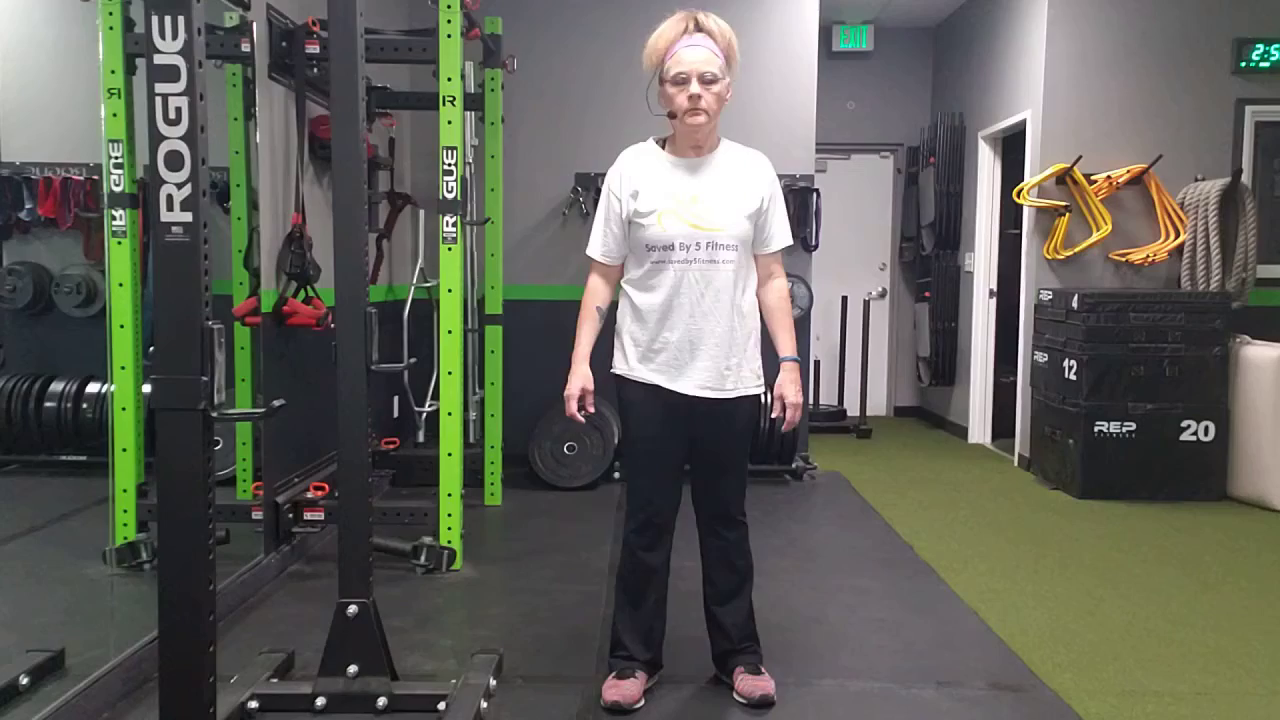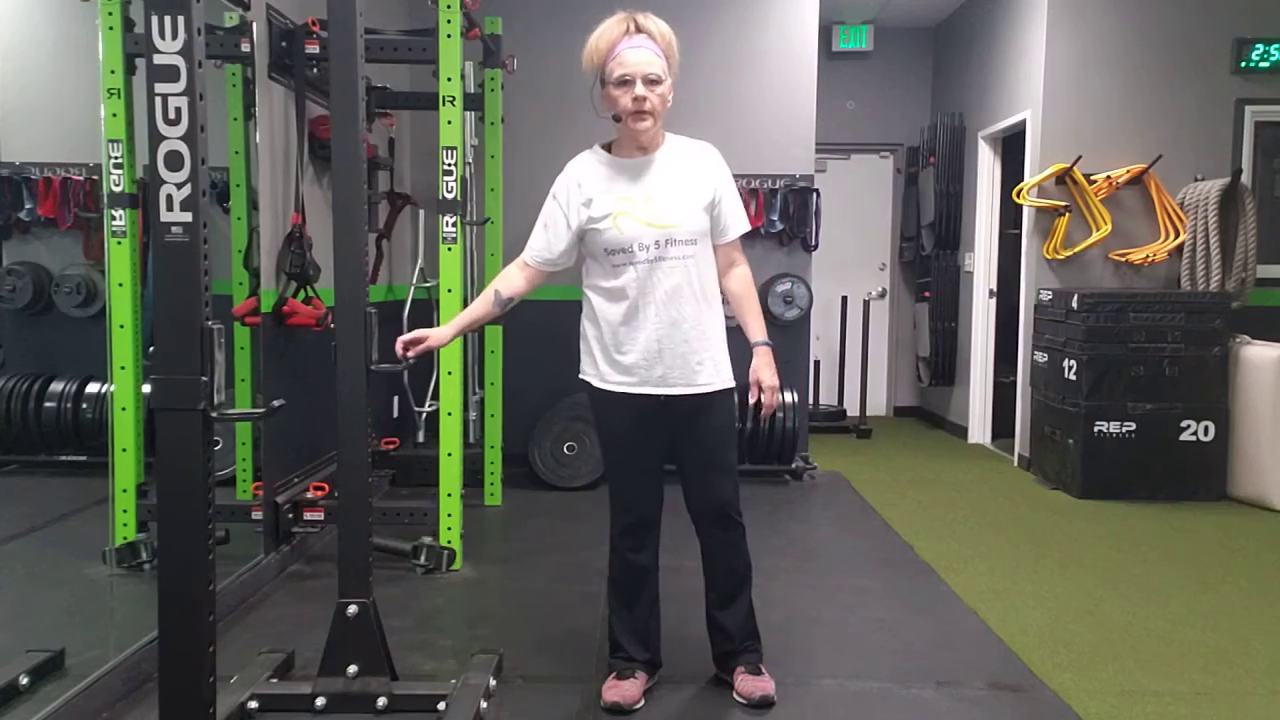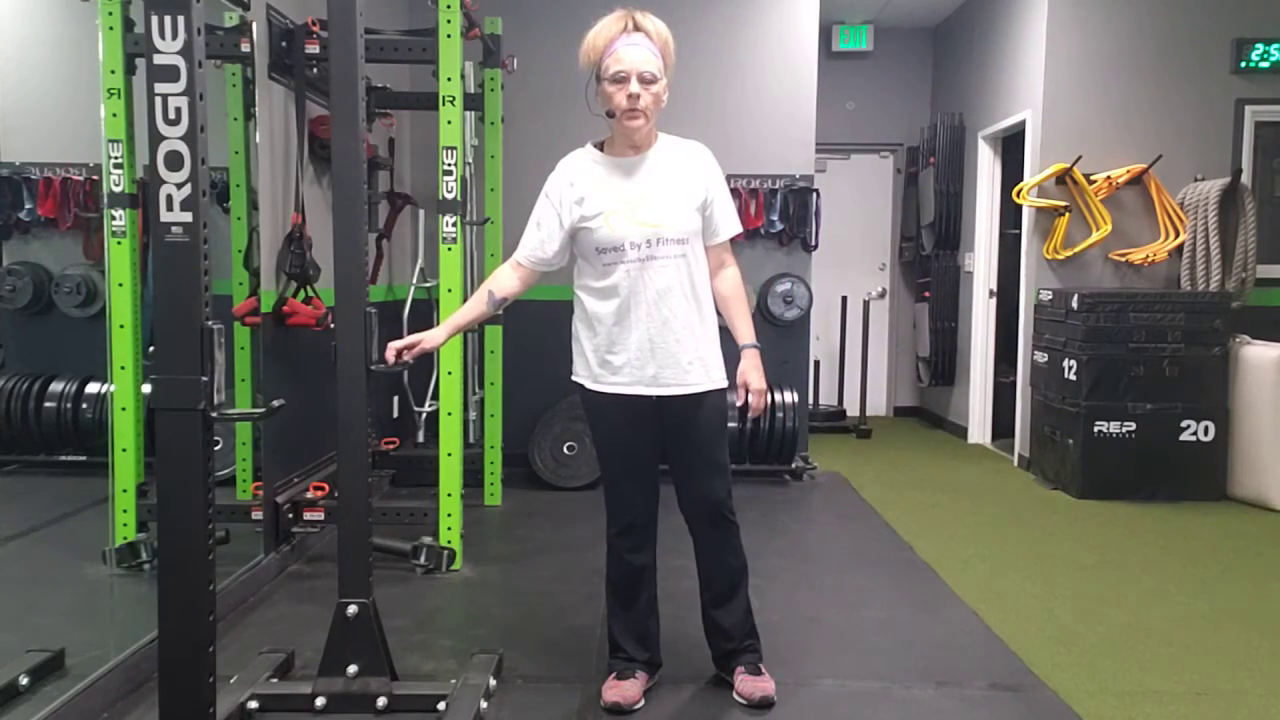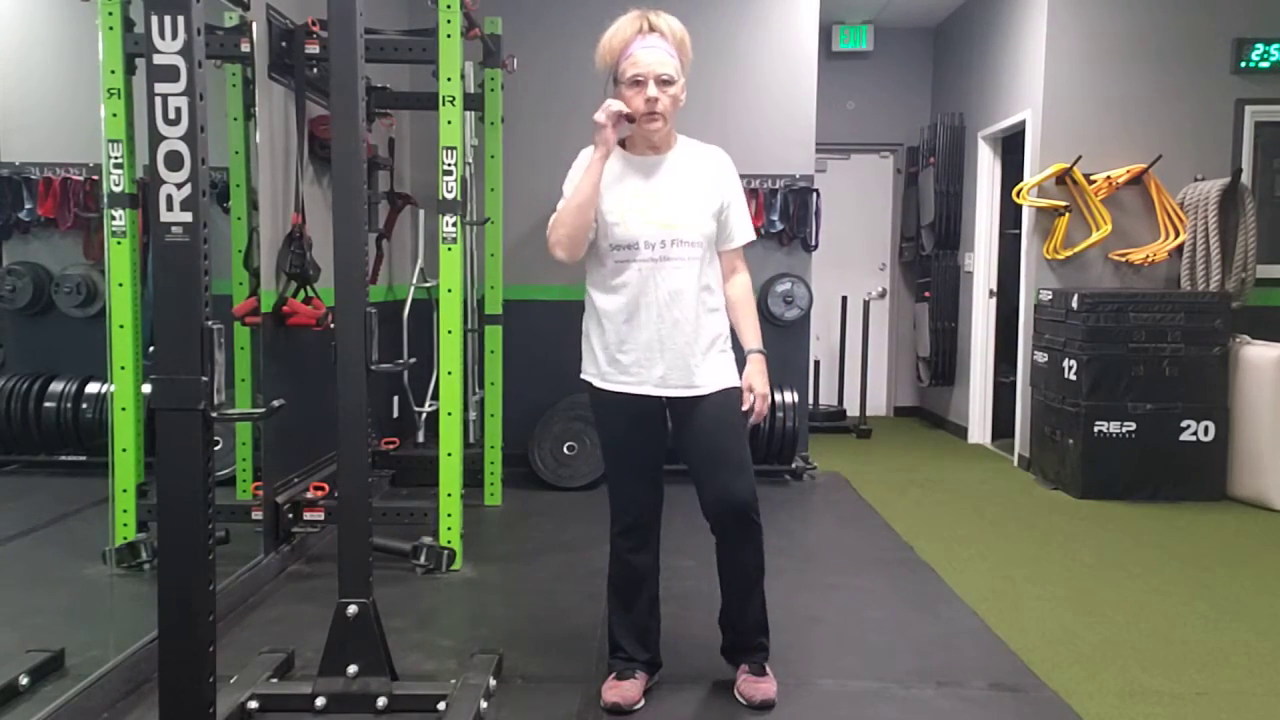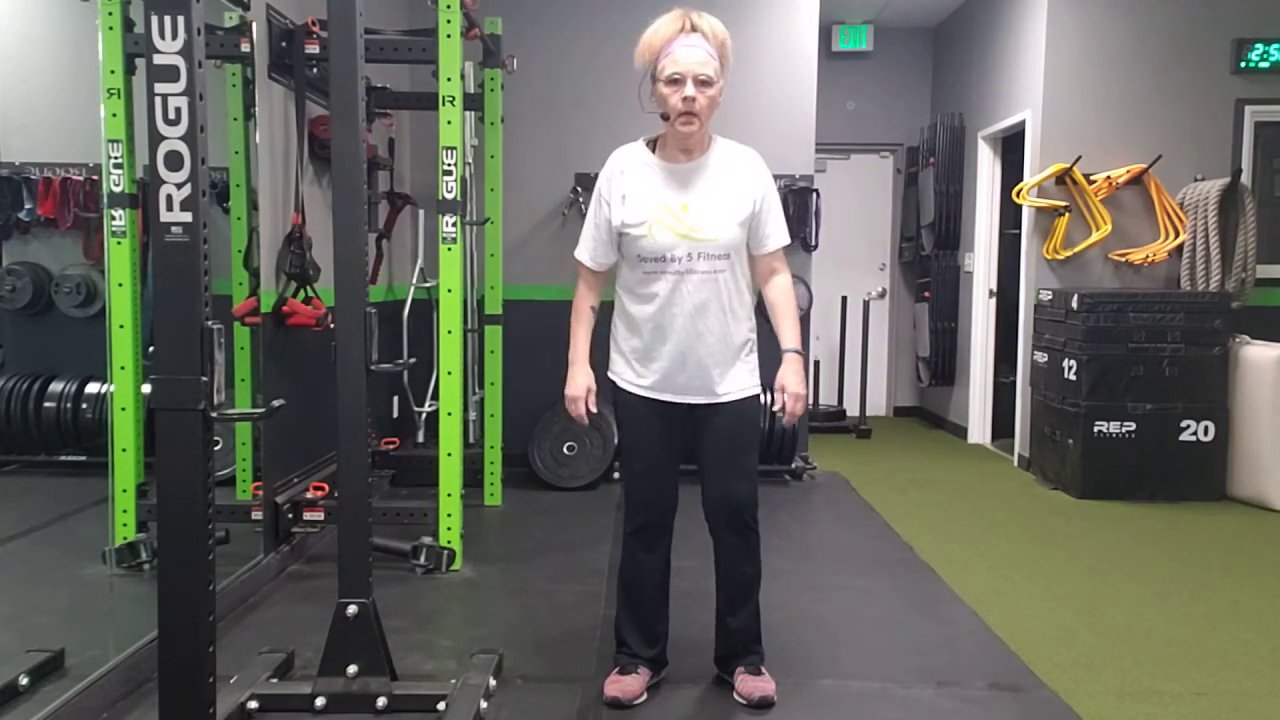
dt=1s
person 1, frame 1
left shoulder: (753, 171)
right shoulder: (632, 169)
left elbow: (769, 278)
right elbow: (602, 276)
left wrist: (789, 363)
right wrist: (580, 364)
left hip: (730, 382)
right hip: (650, 380)
left knee: (725, 521)
right knee: (647, 523)
left ankle: (739, 654)
right ankle: (633, 658)
person 1, frame 2
left shoulder: (702, 162)
right shoulder: (582, 177)
left elbow: (731, 266)
right elbow: (527, 270)
left wrist: (761, 347)
right wrist: (449, 328)
left hip: (703, 380)
right hip: (621, 383)
left knee: (720, 517)
right knee: (632, 525)
left ankle: (740, 655)
right ankle: (632, 659)
person 1, frame 3
left shoulder: (695, 163)
right shoulder: (575, 174)
left elbow: (722, 267)
right elbow: (520, 269)
left wrist: (749, 349)
right wrist: (442, 331)
left hip: (695, 377)
right hip: (614, 382)
left knee: (713, 515)
right knee: (629, 526)
left ankle: (740, 654)
right ankle: (632, 659)
person 1, frame 4
left shoulder: (712, 166)
right shoulder: (596, 164)
left elbow: (733, 274)
right elbow: (564, 248)
left wrist: (755, 356)
right wrist: (602, 150)
left hip: (707, 376)
right hip: (622, 379)
left knee: (736, 509)
right knee: (633, 524)
left ankle: (748, 652)
right ankle: (632, 659)
person 1, frame 5
left shoulder: (747, 170)
right shoulder: (623, 170)
left elbow: (773, 274)
right elbow: (591, 277)
left wrist: (792, 354)
right wrist: (578, 364)
left hip: (729, 384)
right hip: (645, 384)
left knee: (735, 519)
right knee: (647, 523)
left ankle: (741, 656)
right ankle: (638, 655)
